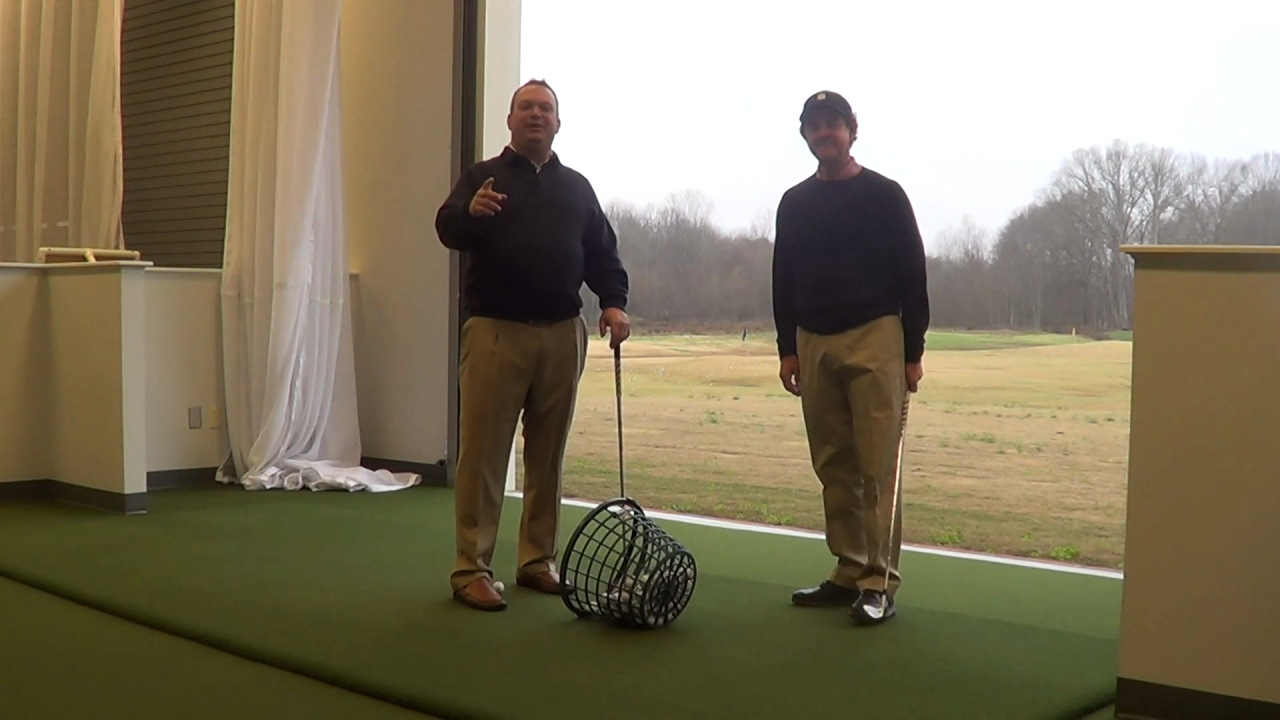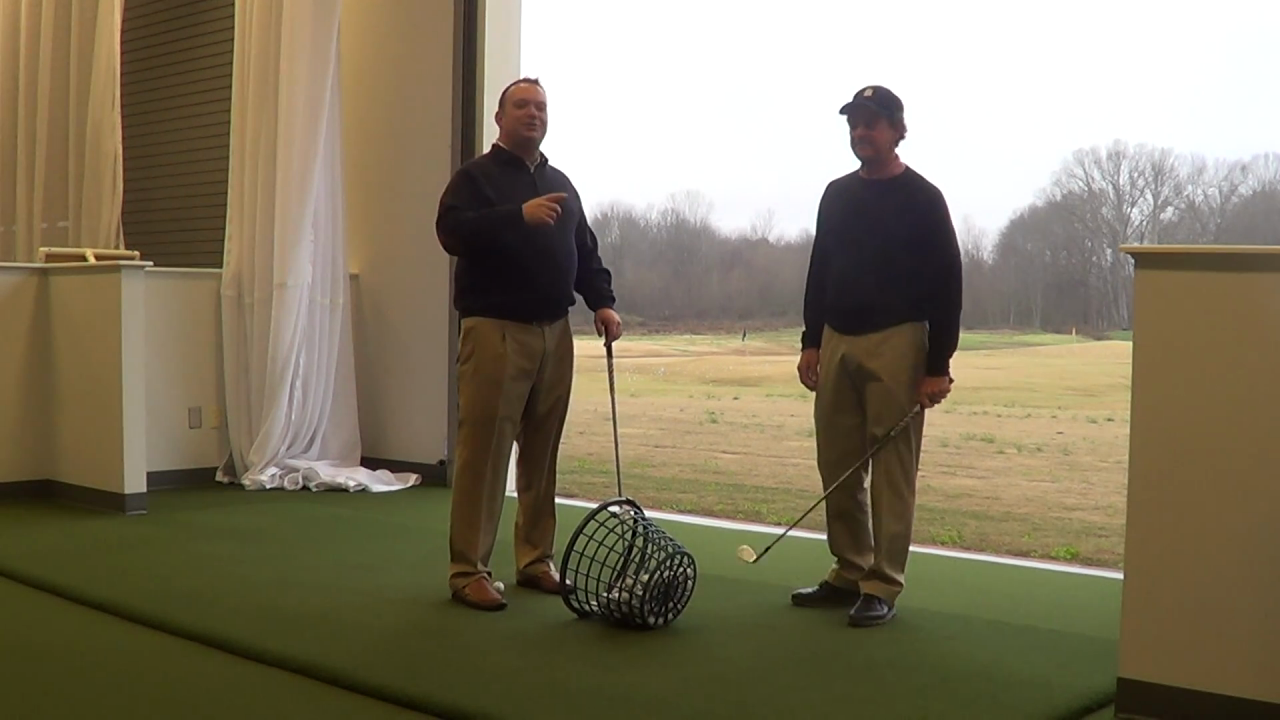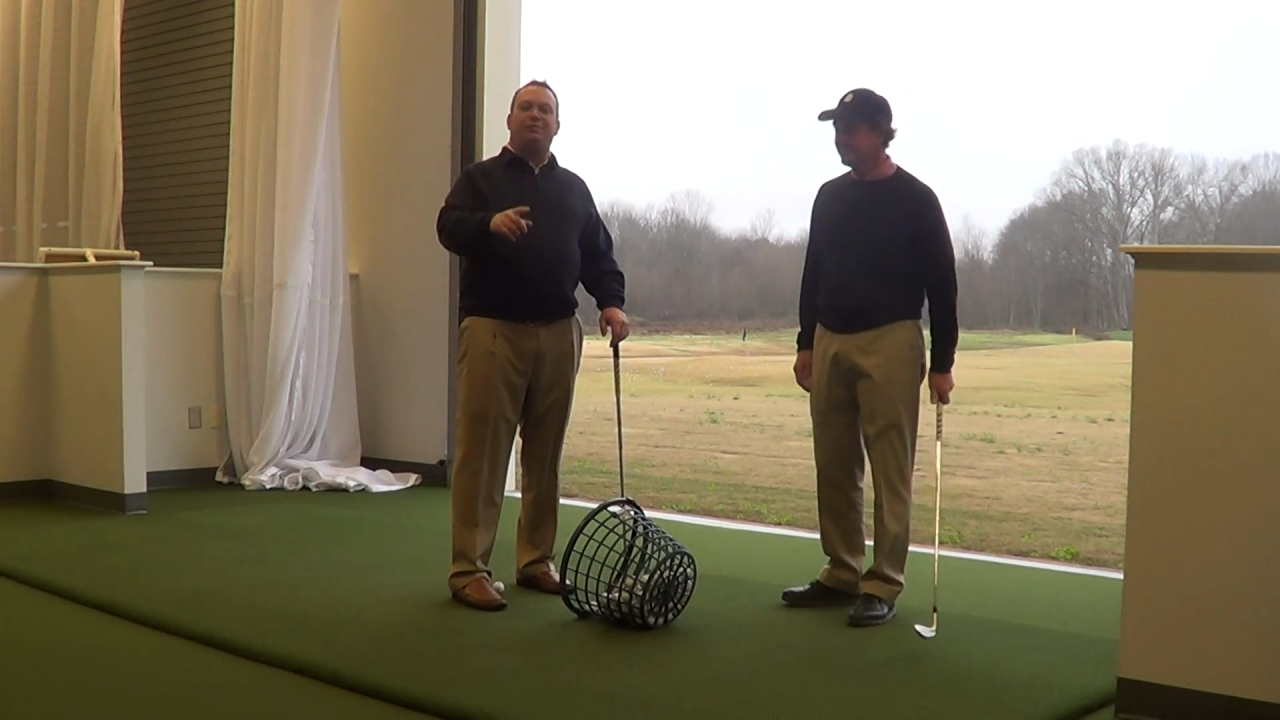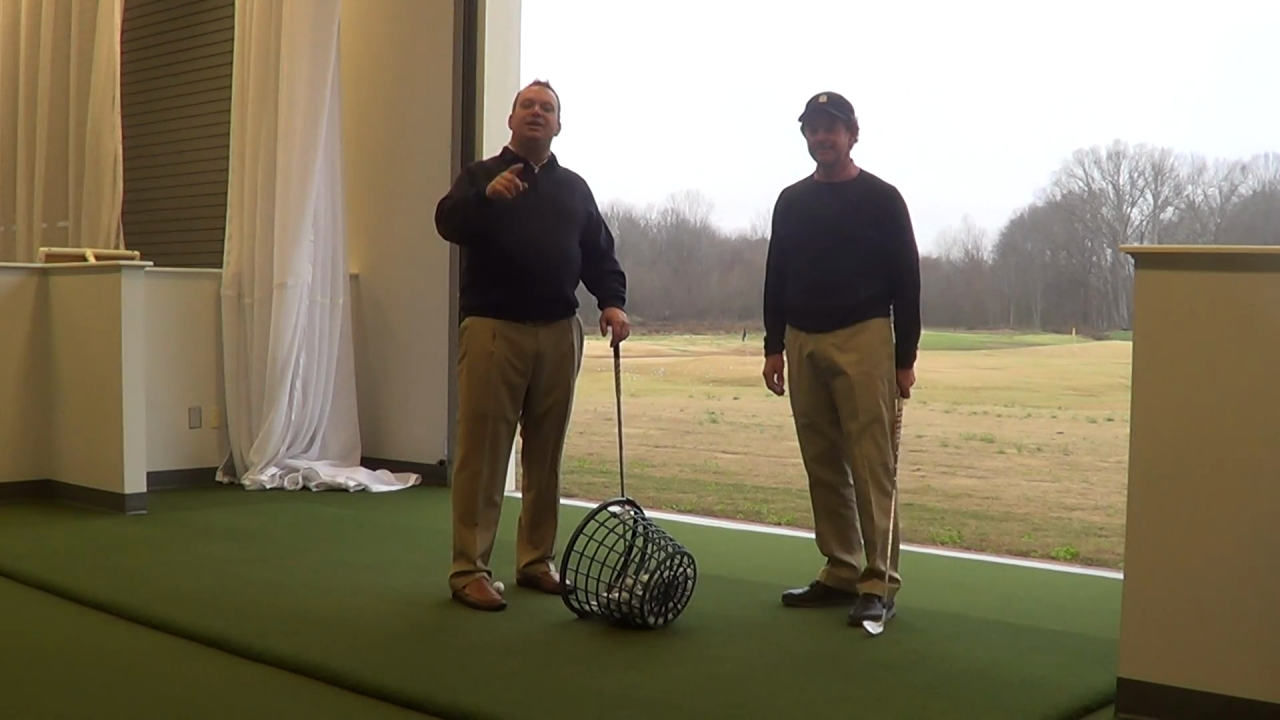
dt=1s
person 1, frame 1
left shoulder: (885, 195)
right shoulder: (794, 202)
left elbow: (912, 275)
right elbow: (784, 280)
left wrist: (913, 350)
right wrist: (787, 348)
left hip: (874, 339)
right hip: (816, 343)
left knee: (878, 463)
right knee: (833, 465)
left ankle: (879, 580)
right ankle: (848, 572)
person 1, frame 2
left shoulder: (923, 199)
right shoulder: (836, 194)
left elbow: (946, 285)
right elbow: (819, 272)
left wrist: (938, 365)
right wrist: (811, 340)
left hip: (896, 344)
right hip: (838, 343)
left knee: (893, 469)
right knee: (836, 466)
left ankle: (882, 585)
right ankle: (849, 572)
person 1, frame 3
left shoulder: (915, 199)
right shoulder: (829, 196)
left elbow: (942, 284)
left wrist: (941, 362)
right wrist: (806, 342)
left hip: (890, 343)
right hip: (831, 343)
left knee: (890, 467)
right knee: (834, 466)
left ankle: (883, 584)
right ankle: (842, 573)
person 1, frame 4
left shoulder: (881, 198)
right shoulder: (791, 201)
left elbow: (906, 281)
right elbow: (777, 278)
left wrist: (905, 357)
right wrist: (774, 345)
left hip: (862, 339)
right hip: (804, 343)
left knee: (871, 462)
right knee: (823, 464)
left ankle: (879, 581)
right ankle: (840, 571)
person 2, frame 1
left shoulder: (576, 186)
right shoulder: (483, 177)
left elbow: (603, 250)
right elbow: (448, 229)
left wrist: (614, 301)
right wrist: (472, 212)
left hip: (563, 333)
right hip: (495, 331)
left knee: (548, 454)
right knee: (484, 452)
left ankle: (538, 560)
right ankle: (471, 569)
person 2, frame 2
left shoulder: (560, 184)
right shoulder: (476, 175)
left elbow: (585, 250)
right elbow: (453, 234)
left wrist: (602, 302)
right wrist: (517, 215)
left hip: (554, 332)
right hip: (494, 331)
left knee: (542, 452)
right knee: (484, 450)
left ankle: (536, 559)
right ankle: (469, 570)
person 2, frame 3
left shoulder: (573, 187)
right shoulder: (481, 176)
left elbow: (598, 253)
right elbow: (449, 228)
left wrist: (611, 301)
right wrist: (490, 224)
left hip: (559, 333)
right hip: (493, 330)
left knee: (546, 453)
right knee: (483, 451)
left ankle: (537, 560)
right ankle: (469, 569)
person 2, frame 4
left shoulder: (575, 187)
right shoulder: (482, 175)
left elbow: (600, 252)
right elbow: (449, 223)
left wrist: (612, 301)
right wrist: (487, 193)
left hip: (559, 333)
right hip: (492, 330)
left knee: (546, 453)
right knee: (482, 452)
left ankle: (537, 560)
right ankle: (469, 570)
